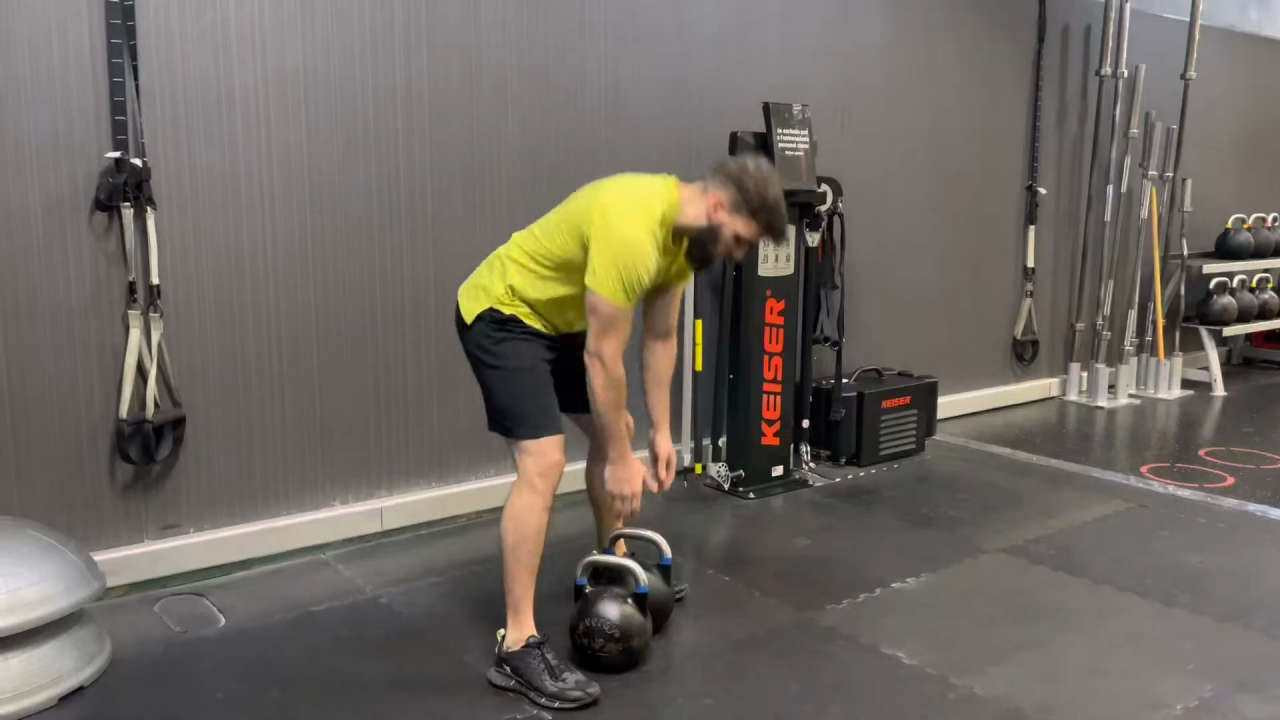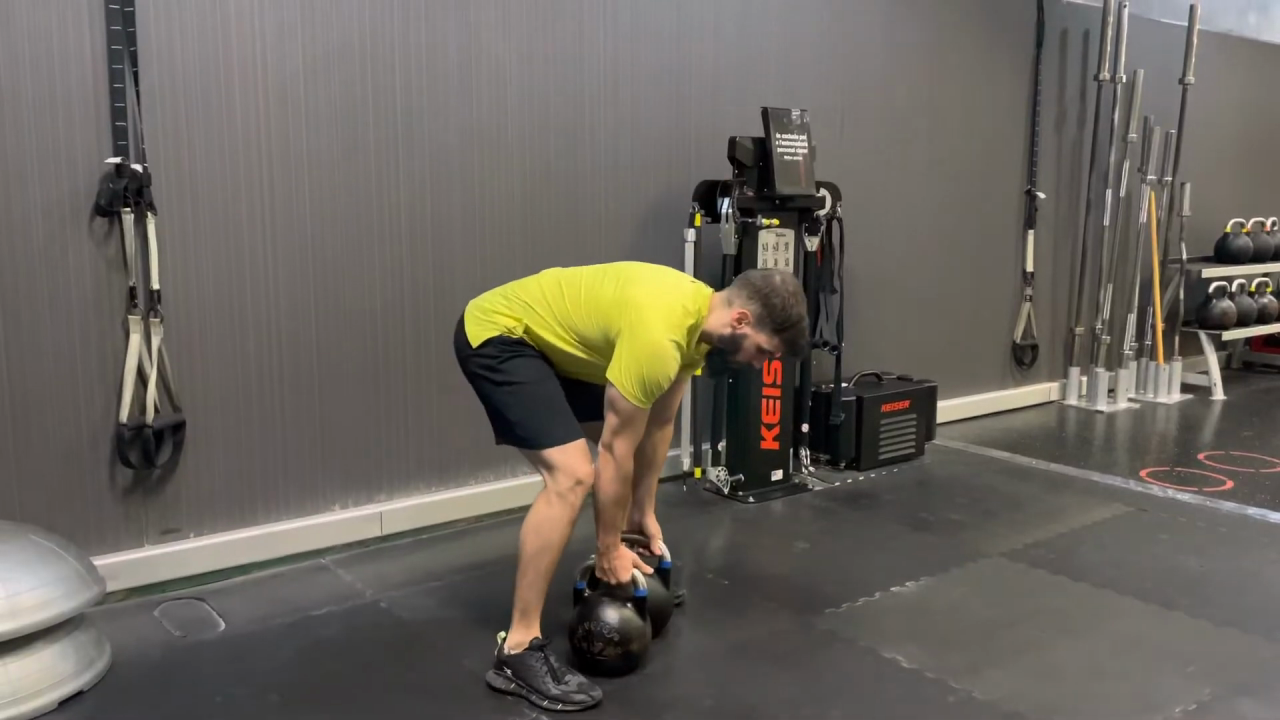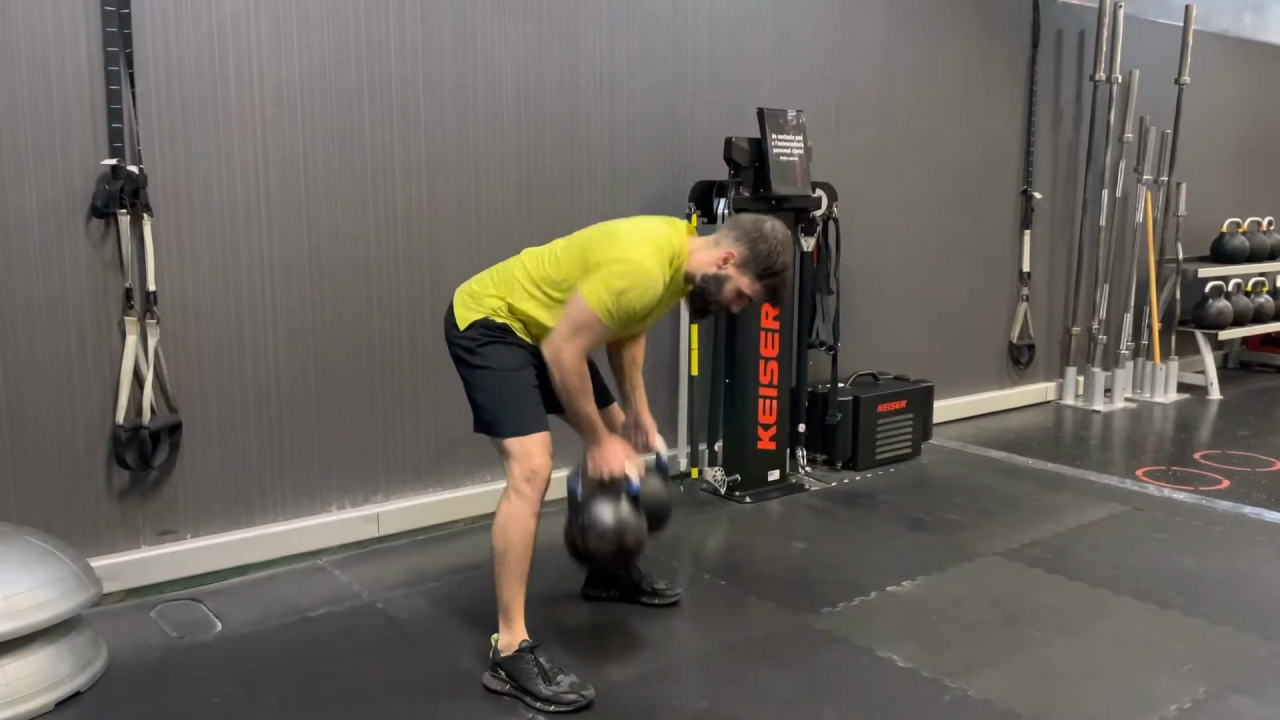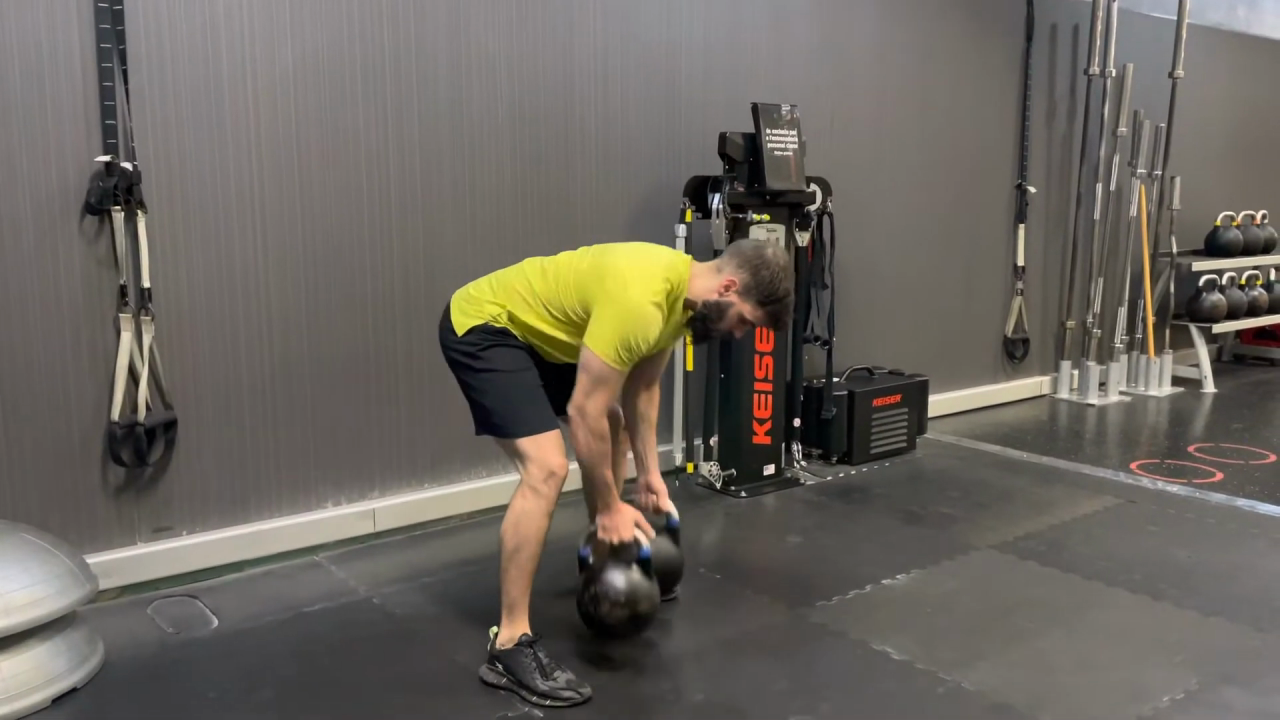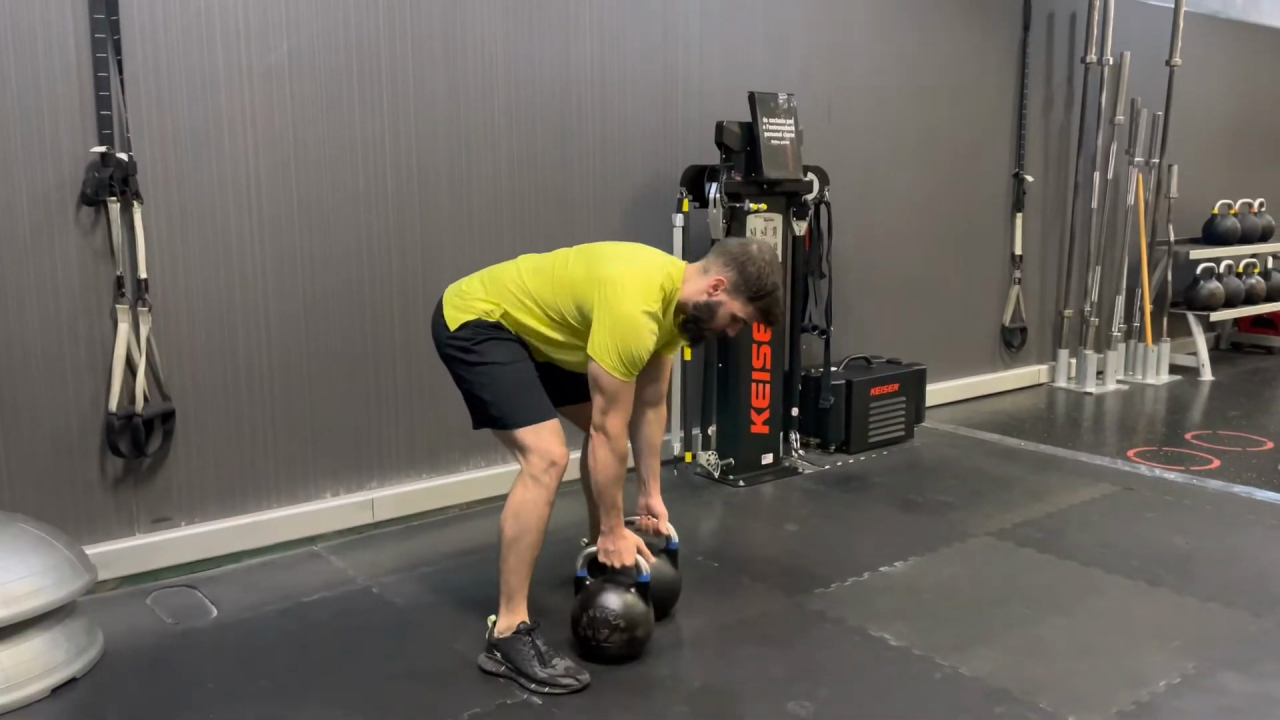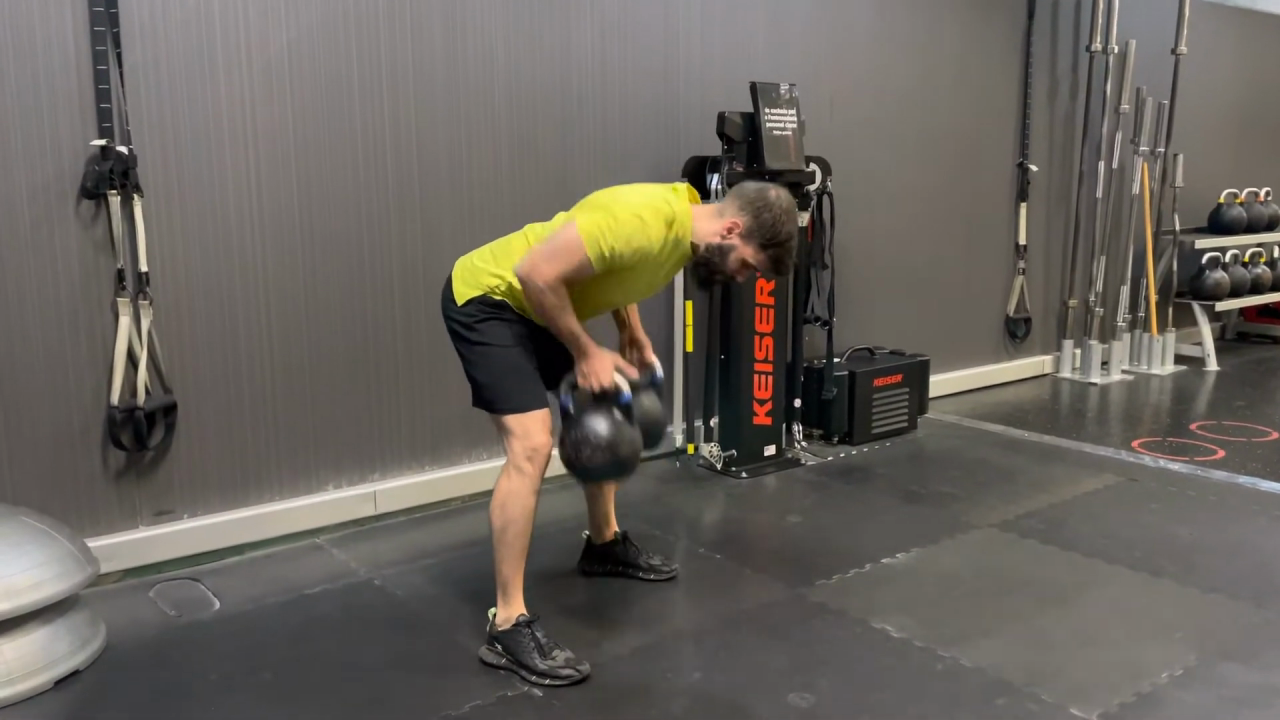
dt=0.7s
person 1, frame 1
left shoulder: (683, 230)
right shoulder: (631, 232)
left elbow: (661, 337)
right elbow: (603, 356)
left wrist: (660, 432)
right wrist: (620, 459)
left hip: (556, 317)
right hip: (503, 312)
left knee: (616, 431)
right knee: (544, 465)
right ankle: (518, 647)
person 1, frame 2
left shoulder: (698, 315)
right shoulder: (659, 336)
left elbow: (657, 424)
right elbow: (615, 451)
left wrist: (644, 510)
right wrist: (609, 549)
left hip: (548, 336)
right hip: (497, 335)
left knee: (626, 434)
right knee: (572, 474)
left ankle: (621, 571)
right ankle: (518, 651)
person 1, frame 3
left shoulder: (682, 262)
right shoulder: (640, 268)
left elbow: (625, 332)
right elbow: (562, 355)
left wrist: (639, 416)
right wrist: (599, 442)
left hip: (537, 326)
right hip: (488, 322)
left knee: (616, 432)
right knee: (532, 471)
left ankle: (607, 569)
right ankle: (511, 652)
person 1, frame 4
left shoulder: (683, 289)
right shoulder: (639, 302)
left elbow: (644, 385)
right elbow: (584, 412)
left wrist: (649, 472)
right wrist: (608, 507)
left hip: (533, 327)
right hip: (482, 326)
left knee: (614, 434)
right knee: (546, 468)
right ankle: (509, 646)
person 1, frame 5
left shoulder: (675, 296)
right shoulder: (634, 309)
left elbow: (650, 405)
right elbow: (609, 432)
left wrist: (651, 493)
right wrist: (613, 530)
left hip: (525, 322)
right hip: (474, 320)
left knee: (605, 420)
right knee: (547, 457)
left ankle: (600, 556)
right ankle: (508, 634)
person 1, frame 6
left shoulder: (686, 222)
right shoulder: (643, 225)
right elbow: (533, 270)
left wrist: (635, 338)
right wrist: (586, 352)
left hip: (536, 302)
right hip: (486, 296)
right knee: (532, 446)
left ankle: (604, 543)
right ankle: (508, 626)
